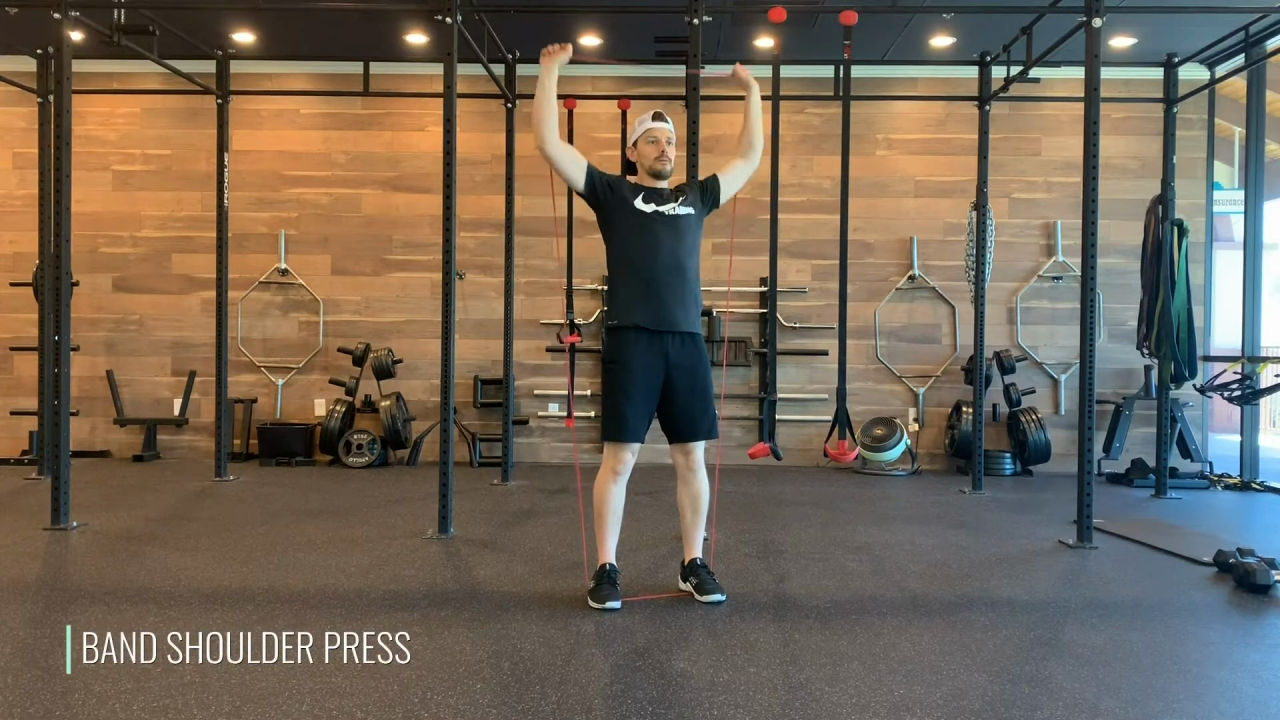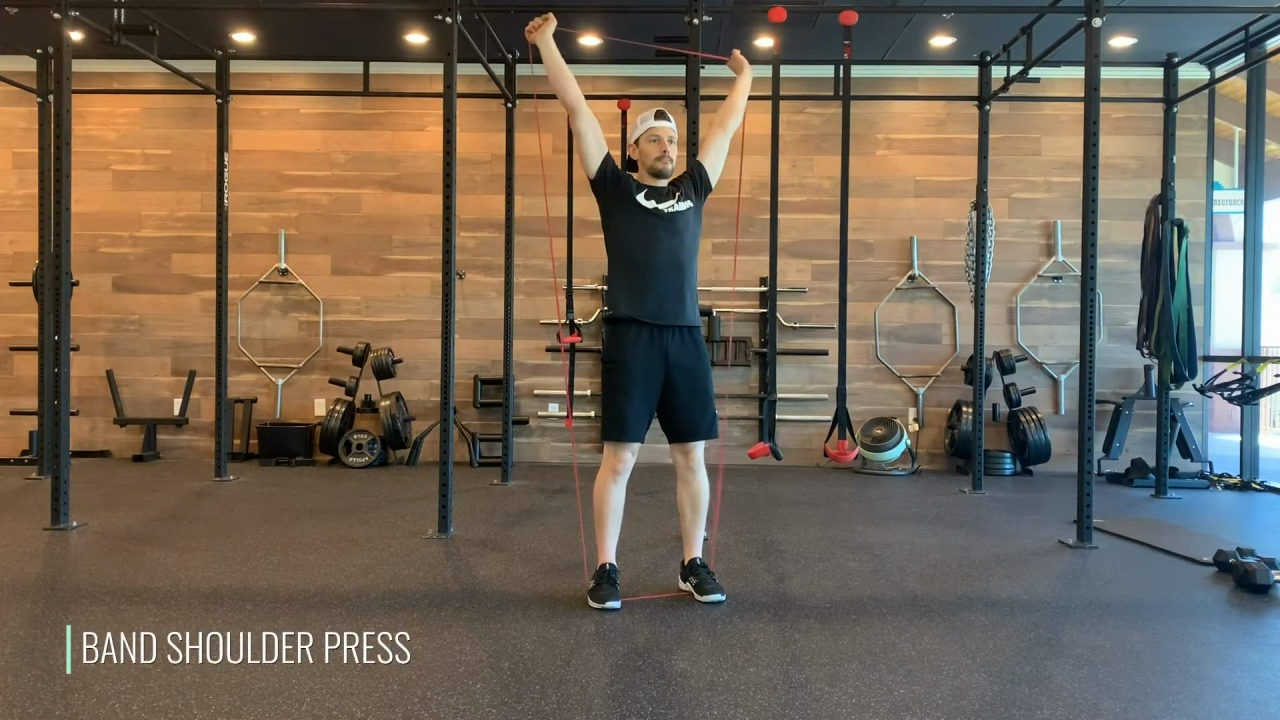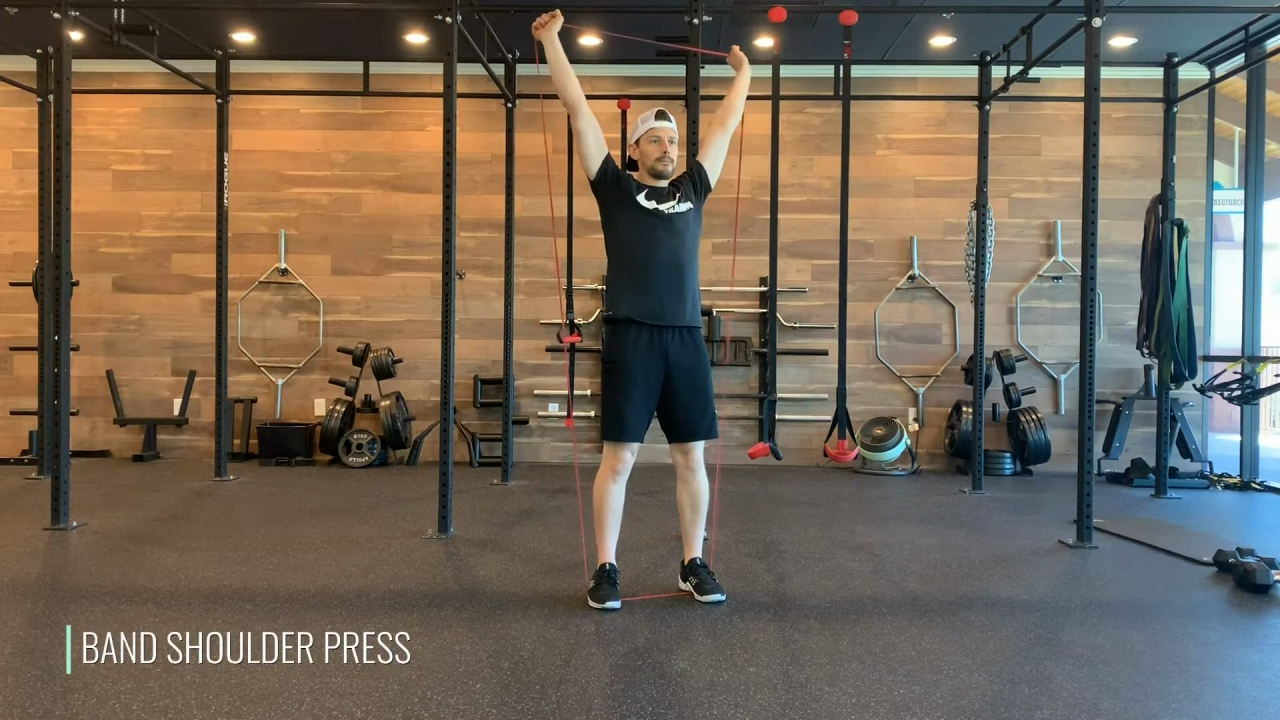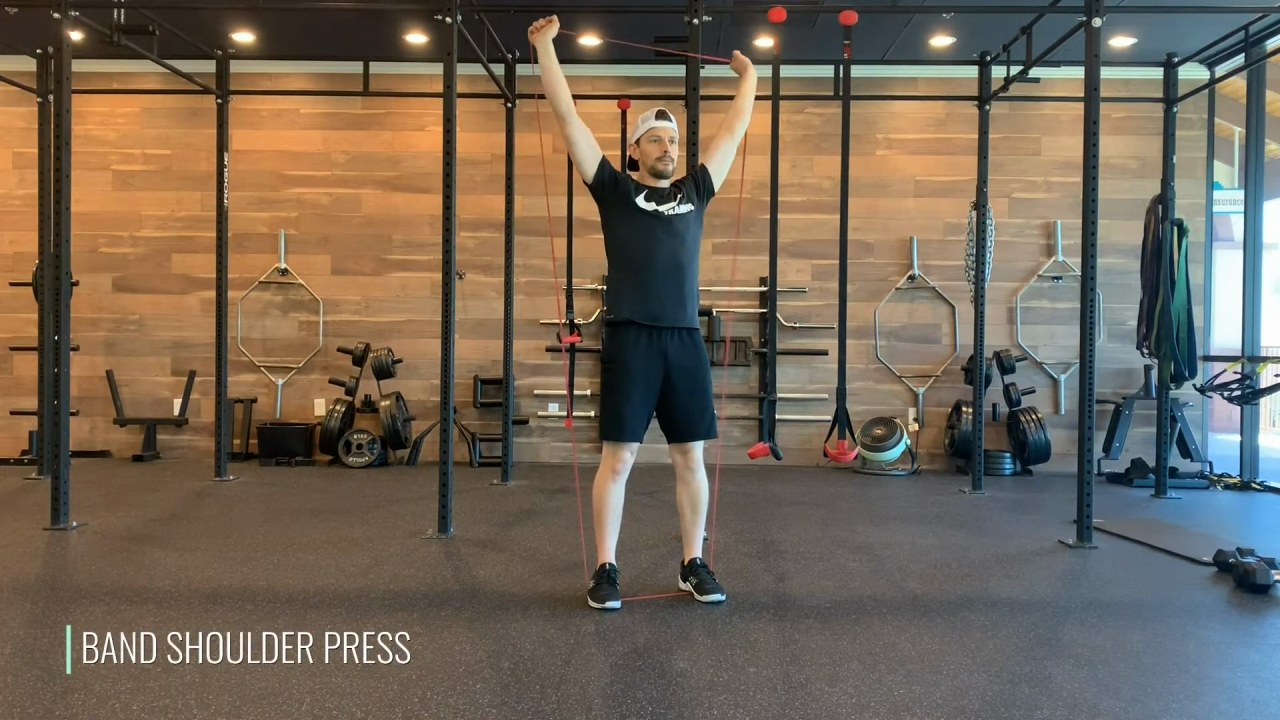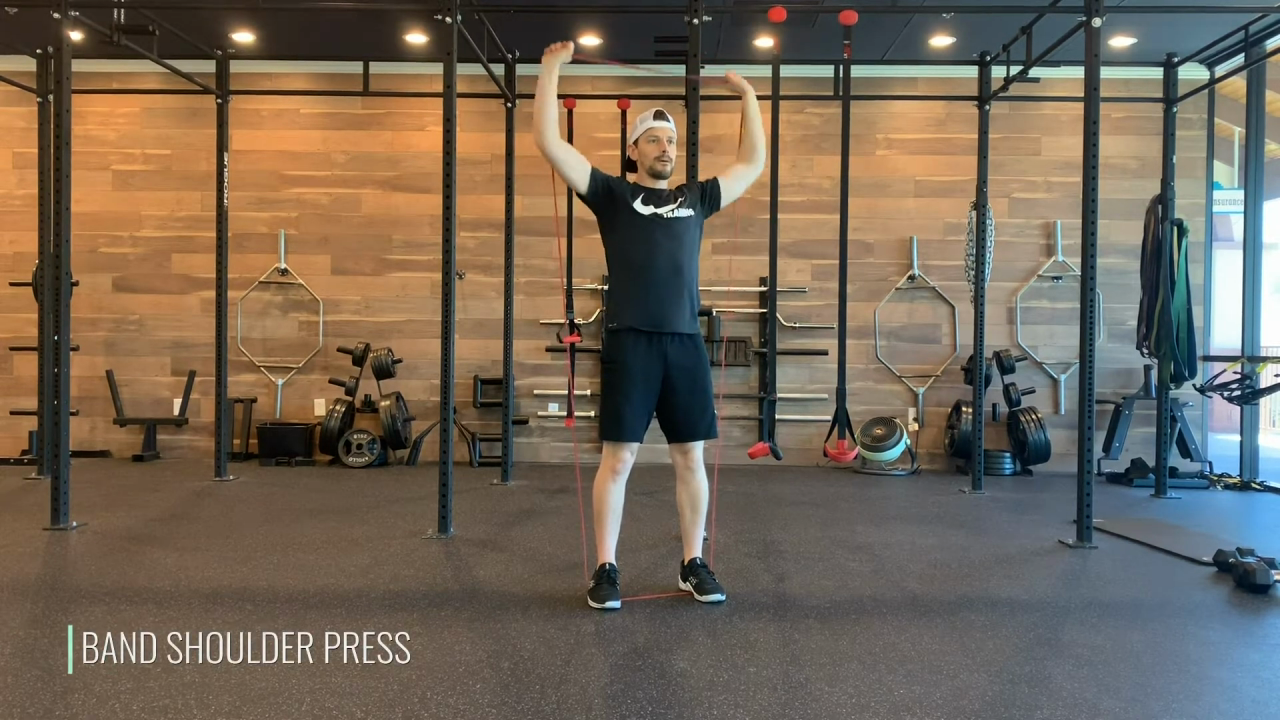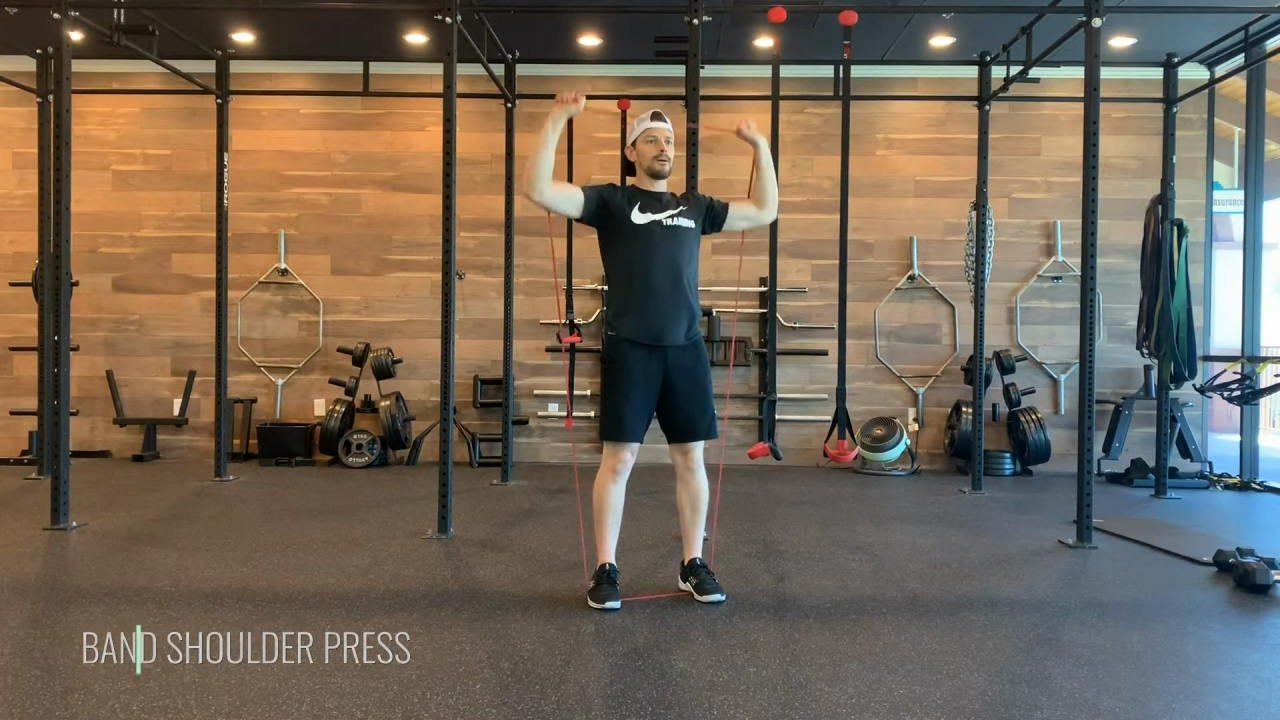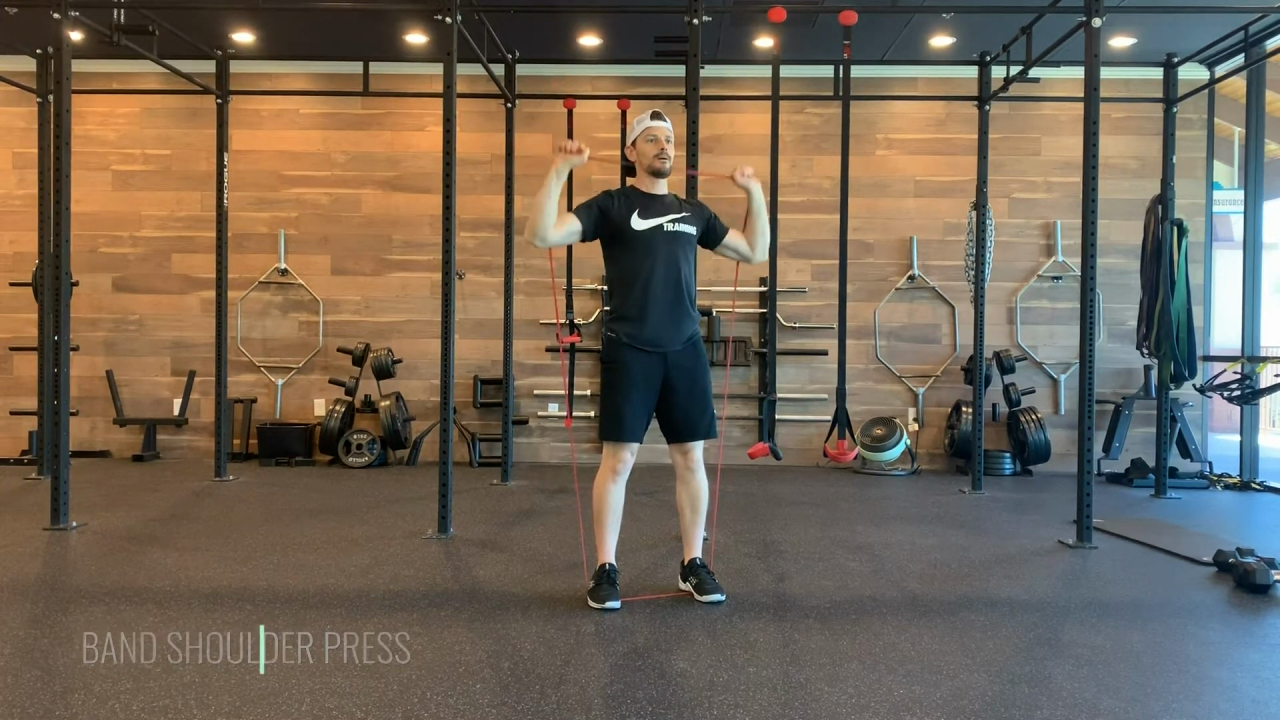
dt=0.2s
person 1, frame 1
left shoulder: (695, 197)
right shoulder: (612, 193)
left elbow: (750, 157)
right elbow: (548, 143)
left wrist: (752, 91)
right wrist: (549, 70)
left hip: (687, 343)
right hip: (632, 344)
left knee: (692, 458)
right knee: (619, 460)
left ankle: (693, 563)
right ankle: (606, 568)
person 1, frame 2
left shoulder: (692, 189)
right shoulder: (615, 187)
left elbow: (726, 126)
right elbow: (576, 108)
left wrist: (743, 73)
right wrist: (545, 42)
left hip: (687, 340)
right hip: (632, 341)
left knee: (691, 457)
right knee: (618, 459)
left ankle: (693, 563)
right ankle: (606, 568)
person 1, frame 3
left shoulder: (692, 190)
right shoulder: (615, 189)
left elbow: (724, 125)
right elbow: (578, 109)
left wrist: (742, 71)
right wrist: (552, 41)
left hip: (686, 341)
right hip: (631, 341)
left knee: (691, 458)
right knee: (618, 458)
left ankle: (693, 563)
right ankle: (606, 568)
person 1, frame 4
left shoulder: (694, 191)
right shoulder: (614, 189)
left elbow: (732, 131)
right elbow: (567, 116)
left wrist: (748, 76)
right wrist: (545, 46)
left hip: (686, 341)
right hip: (630, 341)
left knee: (690, 458)
right knee: (617, 458)
left ankle: (693, 563)
right ankle: (605, 569)
person 1, frame 5
left shoulder: (696, 199)
right shoulder: (612, 196)
left elbow: (752, 162)
right elbow: (549, 141)
left wrist: (748, 96)
right wrist: (551, 68)
left hip: (686, 344)
right hip: (630, 345)
left knee: (691, 457)
right knee: (618, 459)
left ankle: (693, 563)
right ankle: (605, 568)
person 1, frame 6
left shoulder: (695, 207)
right shoulder: (610, 202)
left elbow: (765, 210)
right elbow: (537, 188)
left wrist: (759, 145)
right wrist: (557, 116)
left hip: (686, 348)
right hip: (629, 349)
left knee: (691, 458)
right knee: (618, 459)
left ankle: (693, 563)
right ankle: (605, 569)
person 1, frame 7
left shoulder: (693, 212)
right shoulder: (611, 205)
left elbow: (754, 251)
right elbow: (540, 235)
left wrist: (755, 194)
right wrist: (558, 171)
left hip: (686, 348)
right hip: (629, 349)
left knee: (690, 458)
right knee: (618, 460)
left ankle: (693, 563)
right ankle: (606, 569)
